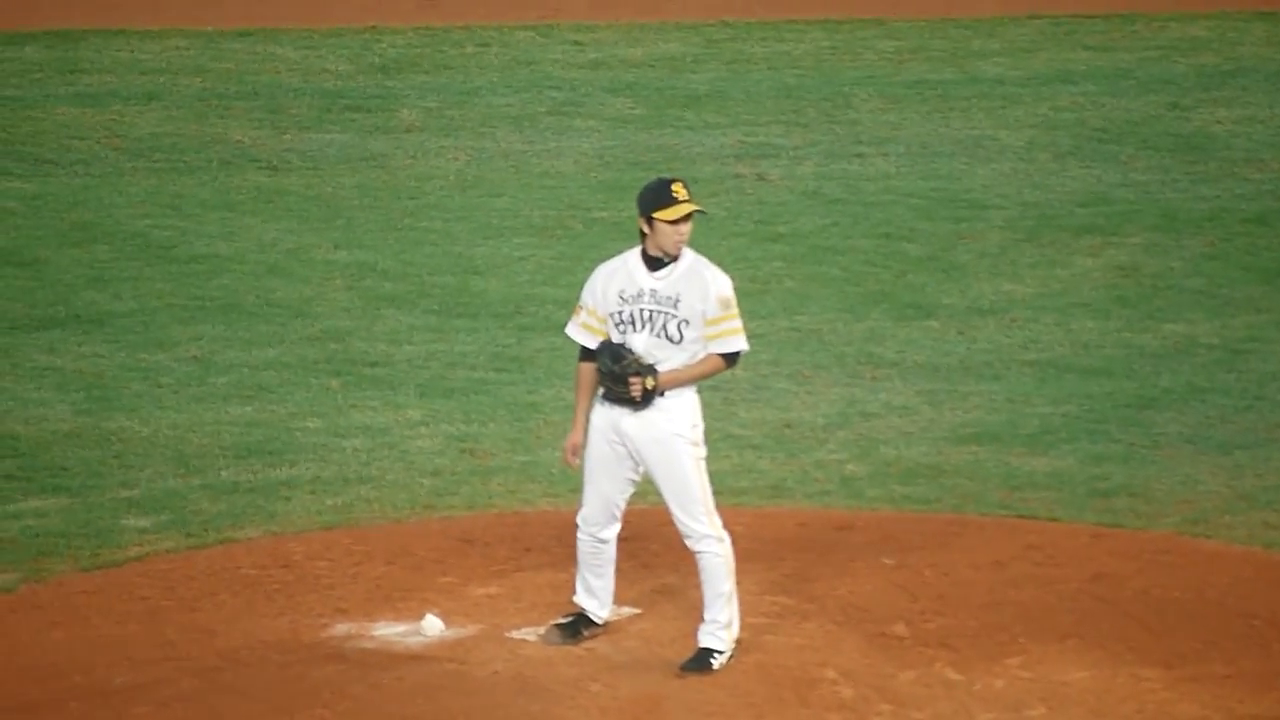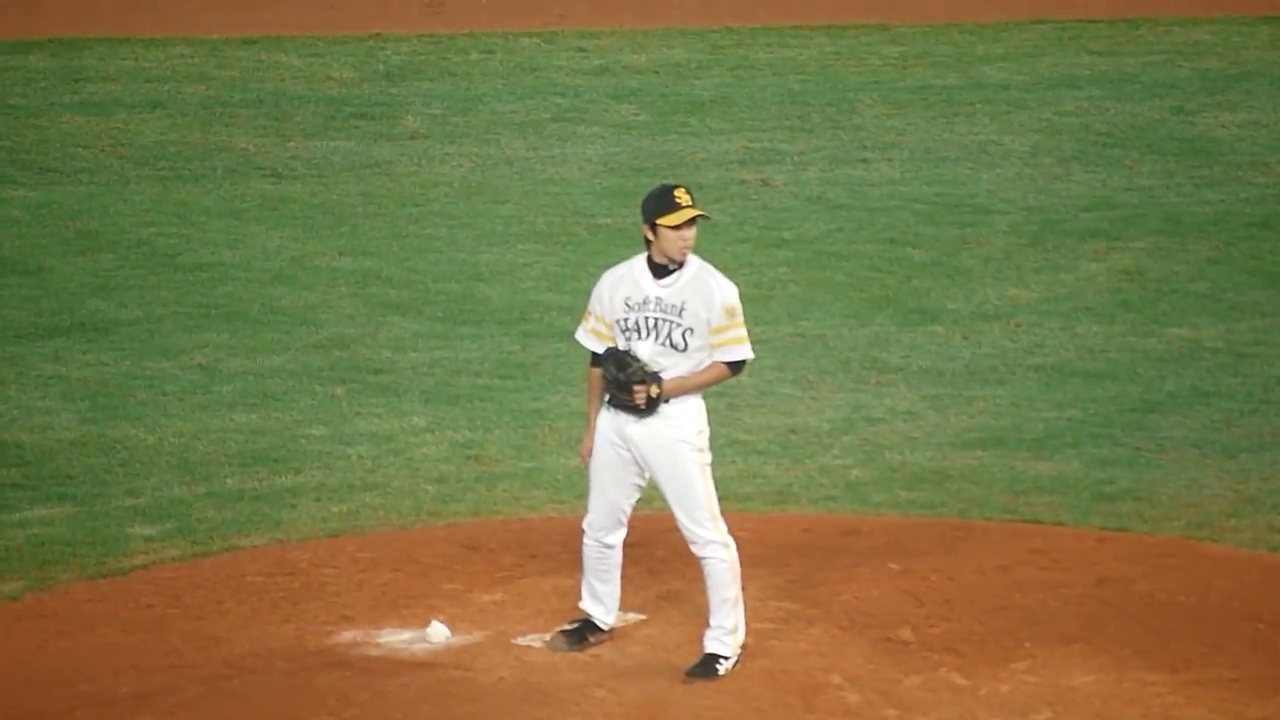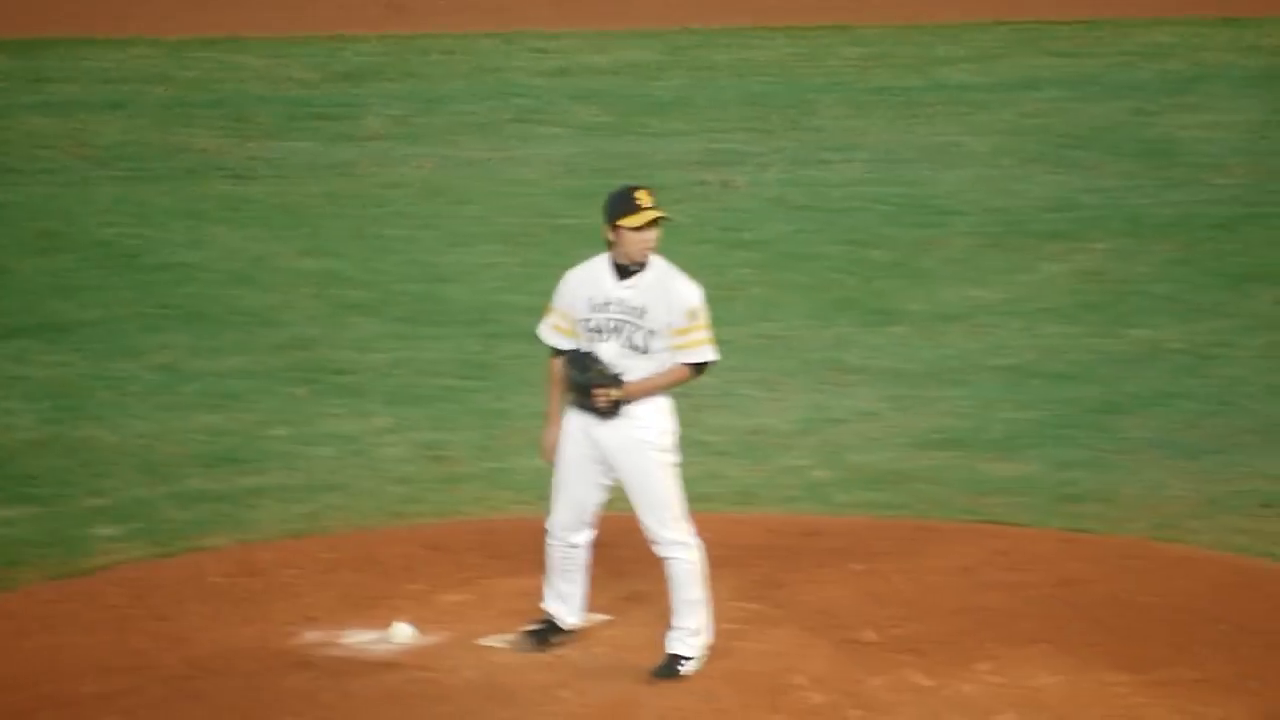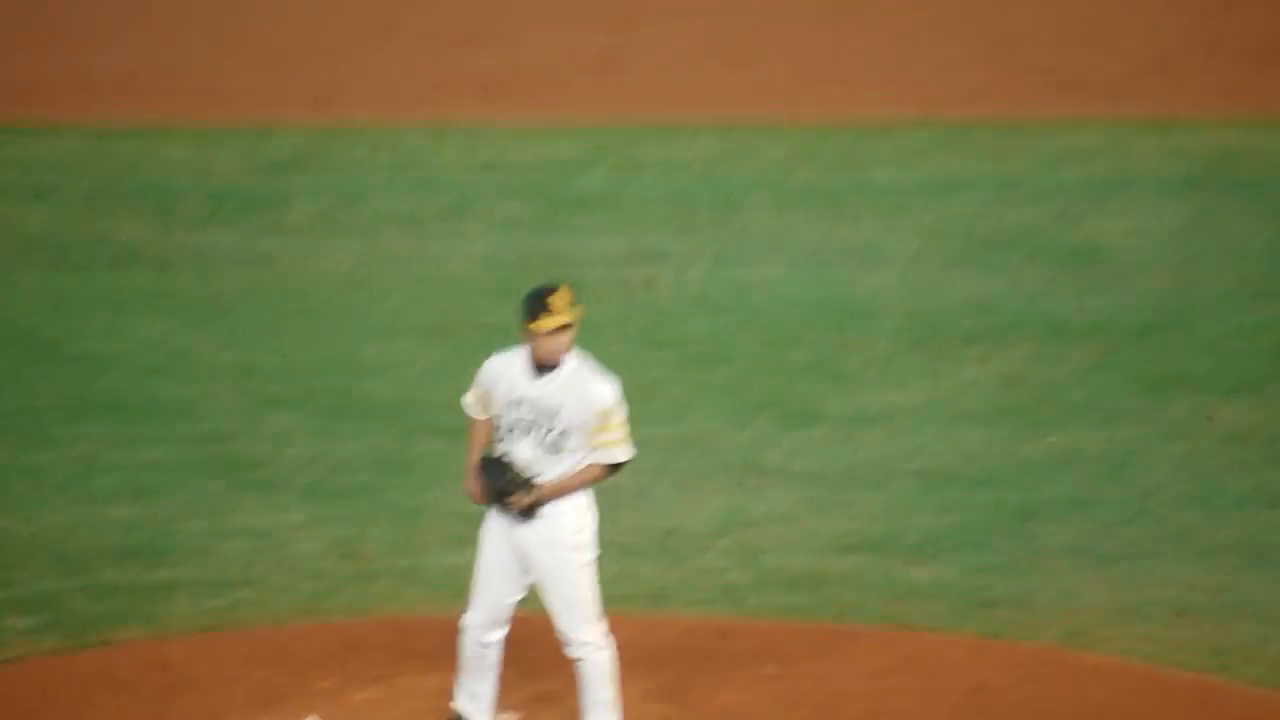
dt=0.2s
person 1, frame 1
left shoulder: (709, 280)
right shoulder: (608, 276)
left elbow: (725, 355)
right elbow: (589, 353)
left wrist: (661, 380)
right wrist: (579, 424)
left hip: (671, 414)
right hip: (610, 414)
left knee: (701, 529)
right knee: (594, 521)
left ankle: (719, 635)
right ankle: (592, 612)
person 1, frame 2
left shoulder: (715, 287)
right shoulder: (614, 281)
left elbow: (731, 362)
right elbow: (598, 358)
left wrist: (665, 388)
right wrist: (591, 427)
left hip: (676, 421)
right hip: (616, 420)
left knee: (707, 534)
right knee: (600, 527)
left ankle: (724, 641)
right ankle: (598, 618)
person 1, frame 3
left shoulder: (678, 289)
right shoulder: (578, 280)
left elbow: (694, 363)
right elbow: (561, 354)
left wrist: (629, 390)
right wrist: (554, 421)
left hip: (643, 421)
right hip: (582, 420)
left knee: (671, 533)
right knee: (565, 525)
left ankle: (688, 641)
right ankle: (562, 617)
person 1, frame 4
left shoulder: (595, 388)
right shoulder: (498, 370)
left elbow: (609, 462)
left wrist: (542, 493)
right wrist: (473, 470)
left hip: (561, 518)
right hip: (504, 516)
left knee: (583, 634)
right knee: (480, 622)
